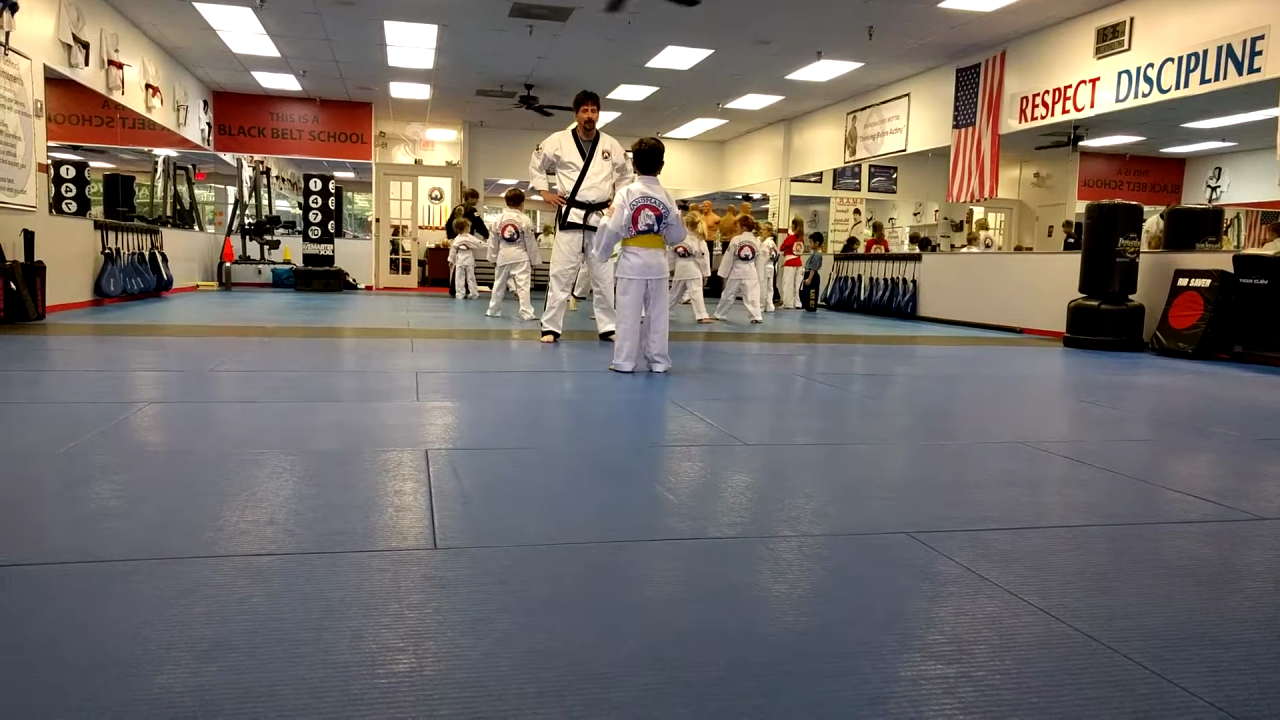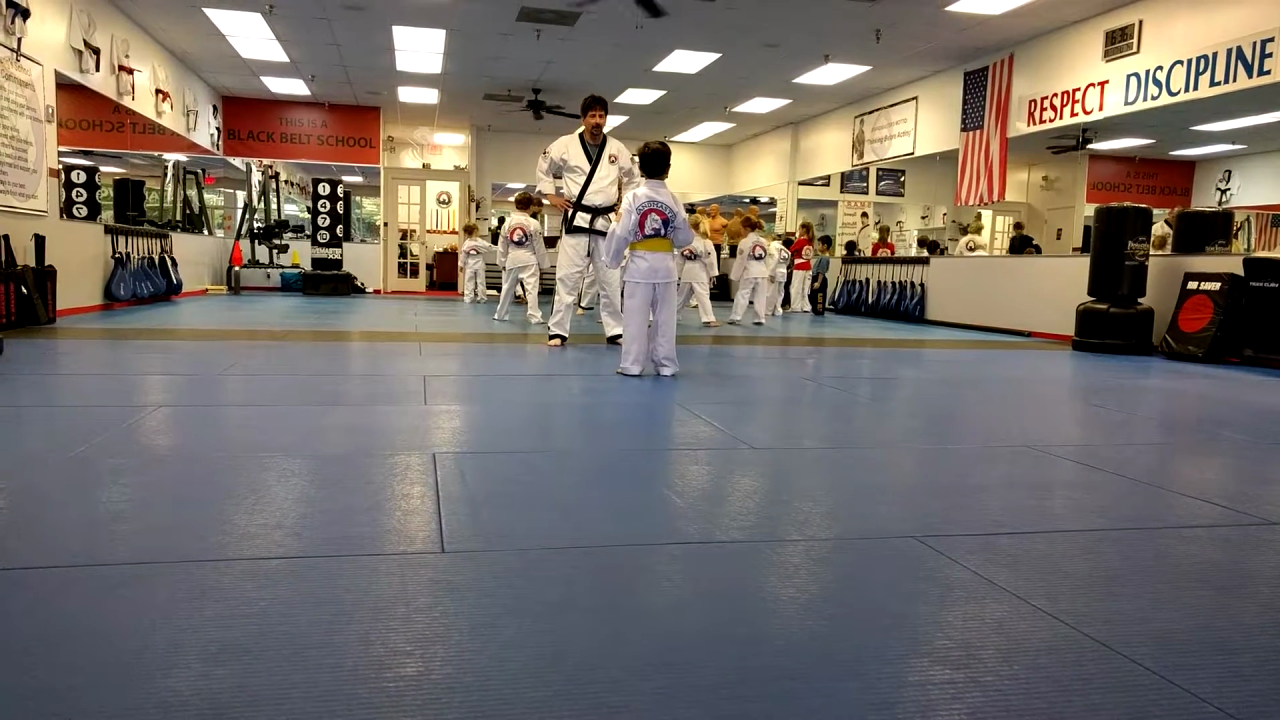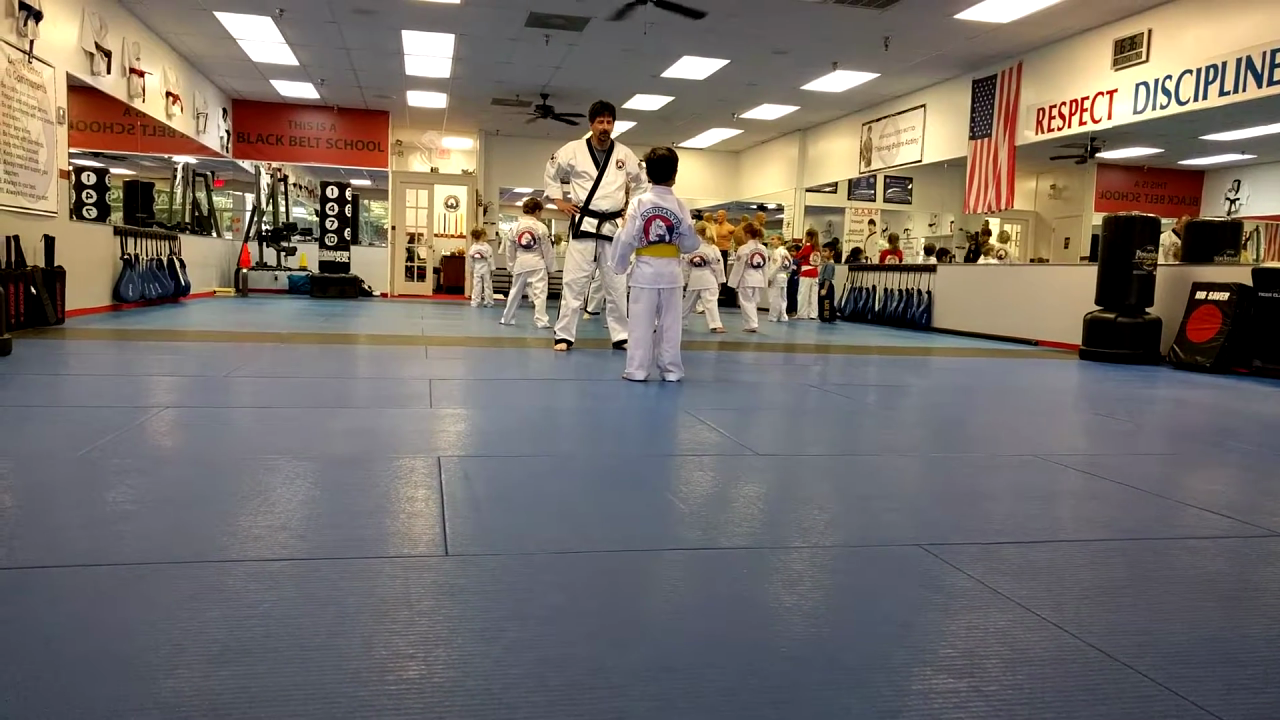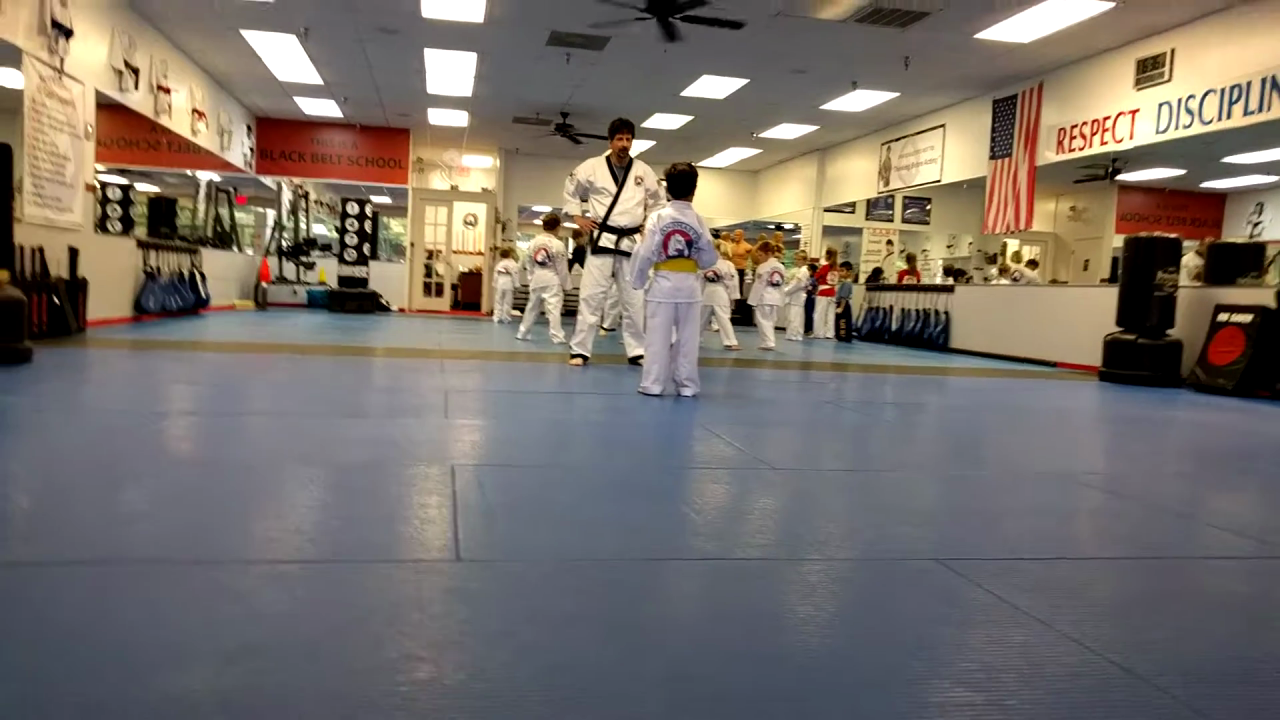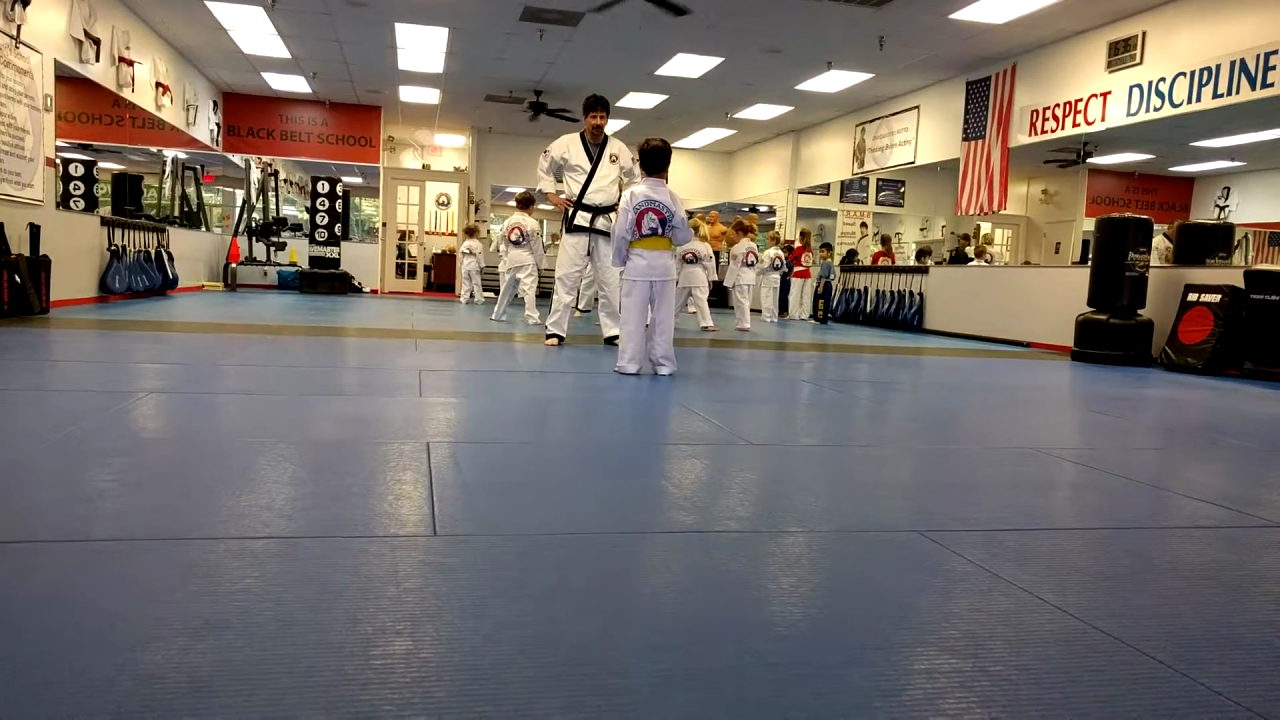
dt=1s
person 1, frame 1
left shoulder: (610, 145)
right shoulder: (559, 141)
left elbow: (625, 173)
right elbow: (536, 164)
right wrist: (545, 192)
left hip: (600, 217)
right hip: (571, 215)
left knee: (604, 277)
right knee: (561, 274)
left ankle: (608, 327)
right ankle: (551, 328)
person 1, frame 2
left shoulder: (617, 149)
right shoulder: (565, 145)
left elbow: (633, 178)
right elbow: (543, 168)
right wrist: (551, 196)
left hip: (607, 221)
right hip: (577, 219)
left knee: (611, 280)
right knee: (568, 278)
left ankle: (615, 331)
right ankle: (558, 331)
person 1, frame 3
left shoulder: (625, 154)
right shoulder: (573, 150)
left elbow: (640, 183)
right elbow: (551, 173)
right wrist: (559, 200)
left hip: (614, 226)
right hip: (584, 224)
left knee: (617, 285)
right knee: (574, 282)
left ankle: (621, 336)
right ankle: (564, 335)
person 1, frame 4
left shoulder: (643, 171)
right shoulder: (592, 167)
left elbow: (659, 200)
right elbow: (571, 190)
right wrist: (578, 217)
left hip: (632, 242)
right hip: (603, 240)
left knee: (634, 300)
right knee: (591, 297)
left ankle: (637, 351)
right ankle: (580, 349)
person 1, frame 5
left shoulder: (618, 148)
right shoulder: (566, 143)
left elbow: (633, 178)
right elbow: (545, 167)
right wrist: (552, 194)
left hip: (607, 221)
right hip: (577, 219)
left knee: (610, 280)
right knee: (567, 276)
left ankle: (613, 331)
right ankle: (555, 330)
person 2, frame 1
left shoulder: (626, 193)
right shoulder: (666, 197)
left elbow: (612, 229)
right elbow: (678, 235)
left wrist: (601, 253)
left hip: (632, 261)
right hip: (658, 261)
left knee: (629, 314)
right knee: (657, 314)
left ankle: (625, 361)
right ankle: (658, 361)
person 2, frame 2
left shoulder: (633, 197)
right shoulder: (673, 200)
left elbow: (620, 234)
right elbow: (685, 238)
left wrist: (611, 260)
left hip: (640, 265)
right hip: (666, 265)
left knee: (636, 317)
right knee: (664, 318)
left ankle: (632, 364)
right ankle: (665, 364)
person 2, frame 3
left shoulder: (638, 203)
right shoulder: (679, 206)
left elbow: (626, 239)
right elbow: (690, 244)
left wrist: (618, 266)
left hip: (645, 270)
right hip: (671, 271)
left knee: (641, 323)
right knee: (670, 323)
left ankle: (637, 369)
right ankle: (671, 370)
person 2, frame 4
left shoulder: (657, 218)
right shoulder: (698, 221)
left elbow: (645, 254)
right elbow: (709, 259)
left wrist: (637, 281)
left hip: (663, 284)
right hip: (689, 285)
left knee: (658, 337)
right knee: (687, 338)
left ankle: (653, 383)
right ankle: (687, 384)
person 2, frame 5
left shoulder: (631, 195)
right shoulder: (672, 198)
left elbow: (621, 233)
right elbow: (683, 237)
left wrist: (619, 261)
left hip: (637, 263)
right hip: (664, 264)
left knee: (633, 316)
right knee: (663, 316)
left ankle: (629, 362)
right ankle: (663, 363)
